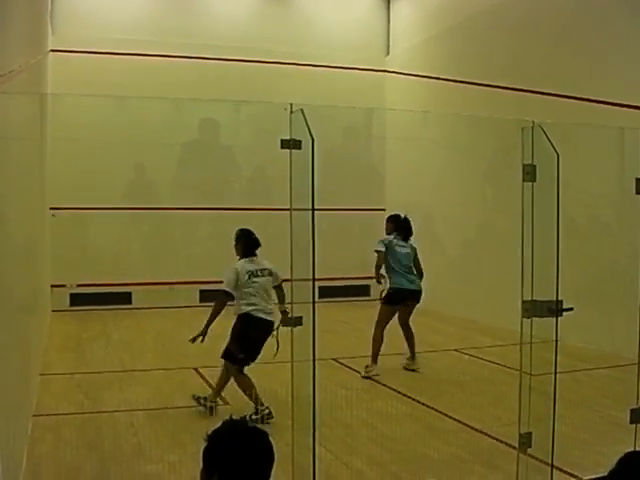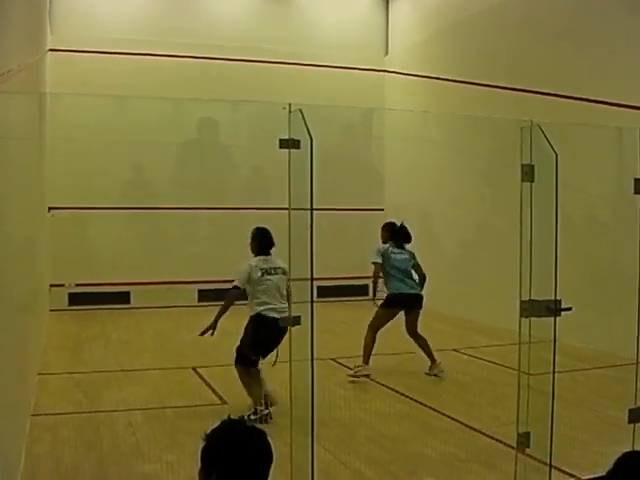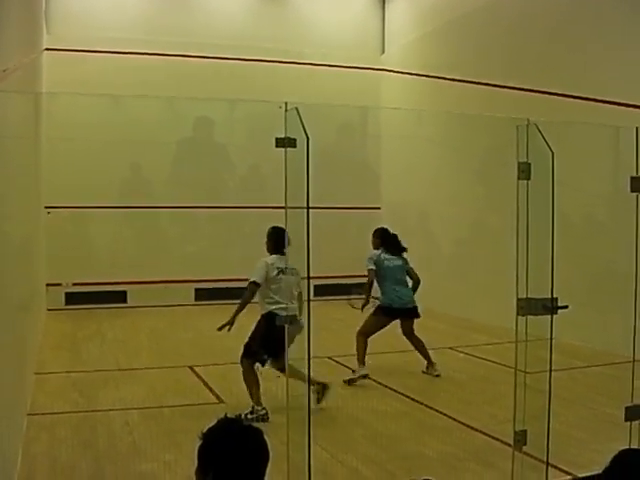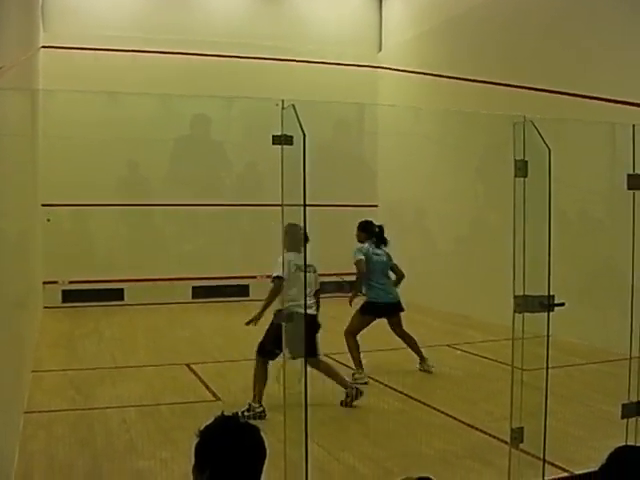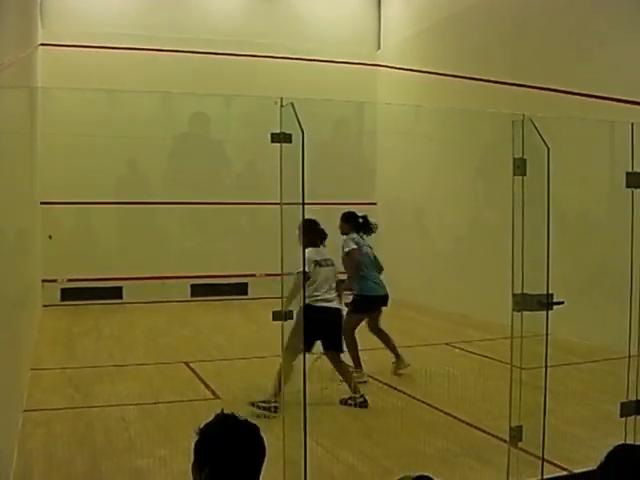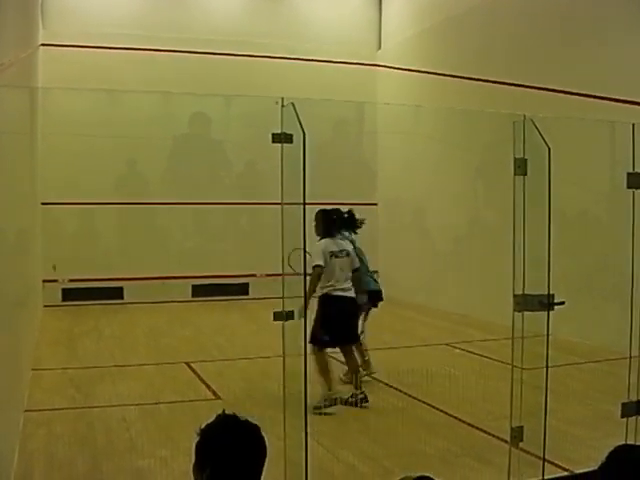
dt=0.1s
person 1, frame 1
left shoulder: (238, 268)
right shoulder: (268, 266)
left elbow: (222, 300)
right elbow: (279, 289)
left wrist: (206, 327)
right wrist: (282, 307)
left hip: (249, 320)
right hip: (267, 322)
left knee: (234, 365)
right knee: (231, 360)
left ankle: (262, 409)
right ankle: (211, 400)
person 1, frame 2
left shoulder: (251, 266)
right shoulder: (281, 266)
left elbow: (233, 296)
right elbow: (287, 293)
left wrist: (215, 321)
right wrist: (286, 315)
left hip: (262, 320)
right hip: (280, 323)
left knee: (243, 366)
right knee: (246, 362)
left ankle: (262, 408)
right ankle: (264, 396)
person 1, frame 3
left shoulder: (267, 263)
right shoulder: (293, 265)
left elbow: (251, 292)
right elbow: (299, 296)
left wrist: (234, 317)
right wrist: (298, 319)
left hip: (272, 319)
right hip: (290, 320)
left knee: (247, 362)
right knee: (278, 364)
left ankle: (258, 409)
right ankle: (316, 384)
person 1, frame 4
left shoulder: (287, 259)
right shoulder: (311, 264)
left elbow: (277, 286)
right elbow: (317, 295)
left wrist: (261, 312)
right wrist: (315, 317)
left hip: (290, 316)
right hip: (309, 318)
left knee: (262, 357)
right knee: (313, 360)
left ankle: (256, 406)
right ankle: (350, 388)
person 1, frame 5
left shoulder: (306, 254)
right shoulder: (328, 258)
left elbow: (302, 280)
left wrist: (288, 303)
left hip: (313, 310)
right hip: (333, 311)
left knee: (289, 355)
right knee: (334, 356)
left ankle: (274, 400)
right ankle: (357, 396)
person 1, frame 6
left shoulder: (320, 246)
right shoulder: (346, 246)
left elbow: (317, 273)
right elbow: (357, 274)
left wrist: (307, 298)
left hip: (331, 301)
right hip: (349, 301)
left knee: (318, 349)
right knee: (346, 348)
left ankle: (330, 395)
right ankle: (358, 393)
person 2, frame 1
left shoulder: (385, 241)
right shoulder: (410, 246)
left elbow: (378, 263)
right elbow: (420, 272)
left wrist: (378, 276)
left hip: (398, 289)
right hip: (414, 289)
left knee: (379, 327)
right knee: (404, 323)
left ankle: (373, 366)
right ankle: (412, 360)
person 2, frame 2
left shoulder: (382, 250)
right shoulder: (409, 253)
left elbow: (376, 274)
right elbow: (422, 276)
left wrist: (374, 290)
left hip: (397, 295)
right hip: (414, 295)
left knee: (372, 329)
right knee: (413, 332)
left ankle: (364, 366)
right ankle: (435, 364)
person 2, frame 3
left shoulder: (375, 257)
right shoulder: (401, 258)
left elbow: (370, 281)
right elbow: (417, 280)
left wrist: (366, 299)
left hip: (390, 305)
right hip: (409, 305)
left knee: (362, 334)
right knee: (410, 335)
left ankle: (360, 369)
right ankle: (431, 366)
person 2, frame 4
left shoulder: (361, 250)
right shoulder: (383, 252)
left elbow: (361, 272)
right elbow: (400, 275)
left wrist: (355, 292)
left hip: (375, 301)
right hip: (392, 299)
left knee: (350, 333)
right knee: (399, 332)
left ankle: (360, 372)
right ankle: (424, 361)
person 2, frame 5
left shoulder: (348, 240)
right shoulder: (362, 241)
left elbow: (354, 261)
right elbow: (379, 268)
left wrist: (348, 282)
left hip: (366, 294)
right hip: (378, 293)
left knee: (347, 330)
right knee: (375, 328)
left ankle: (359, 372)
right ankle: (399, 360)
person 2, frame 6
left shoulder: (343, 238)
right shoulder: (347, 238)
left elbow: (357, 262)
left hip: (365, 291)
right hip: (370, 289)
left ankle: (365, 363)
right ankle: (365, 363)
